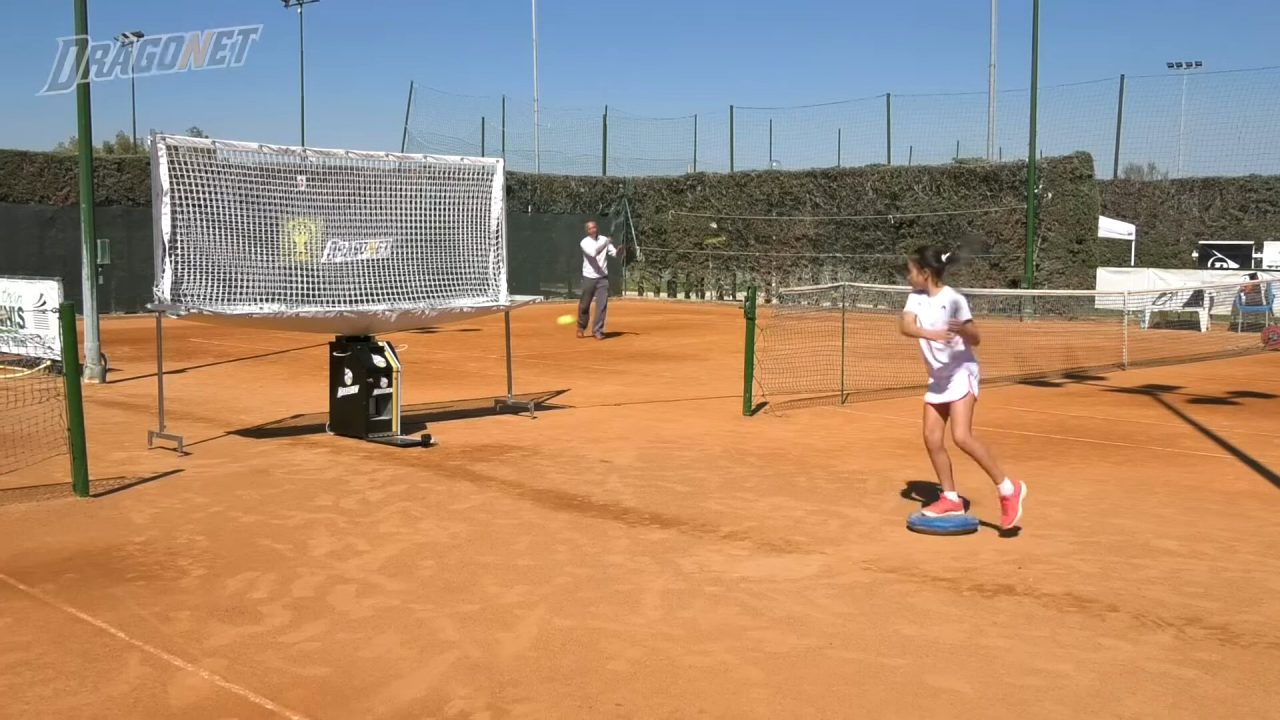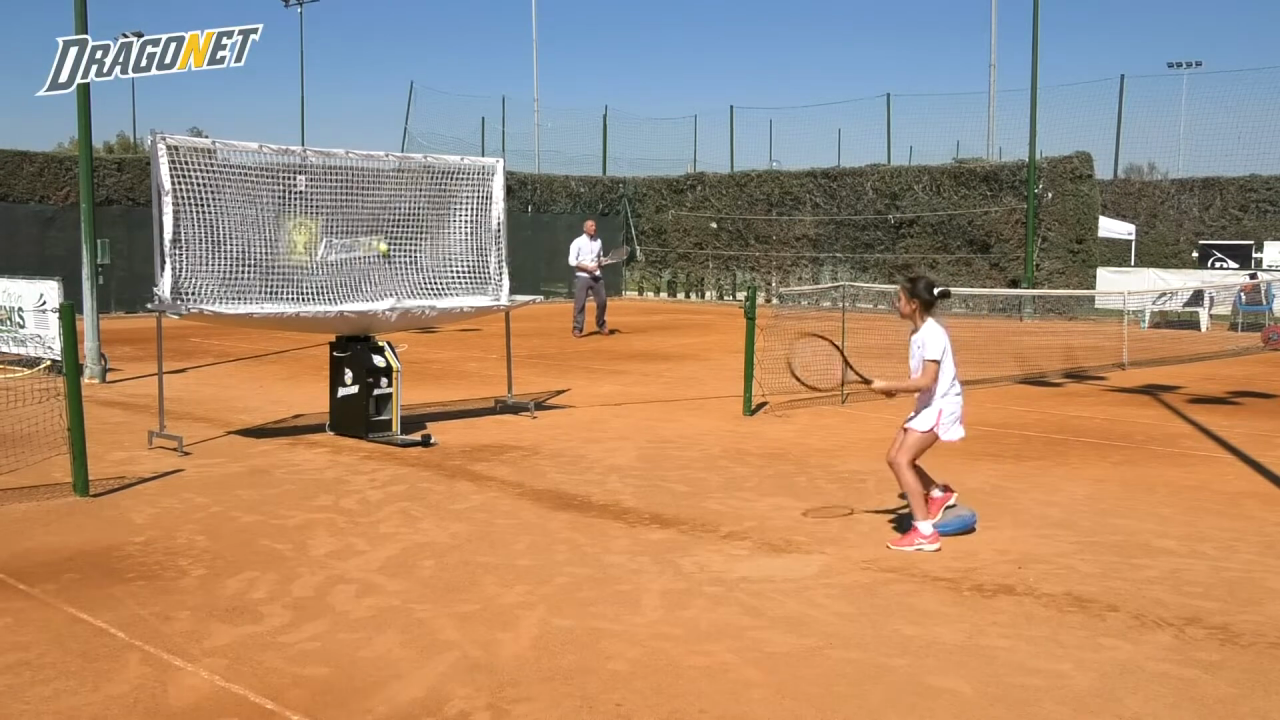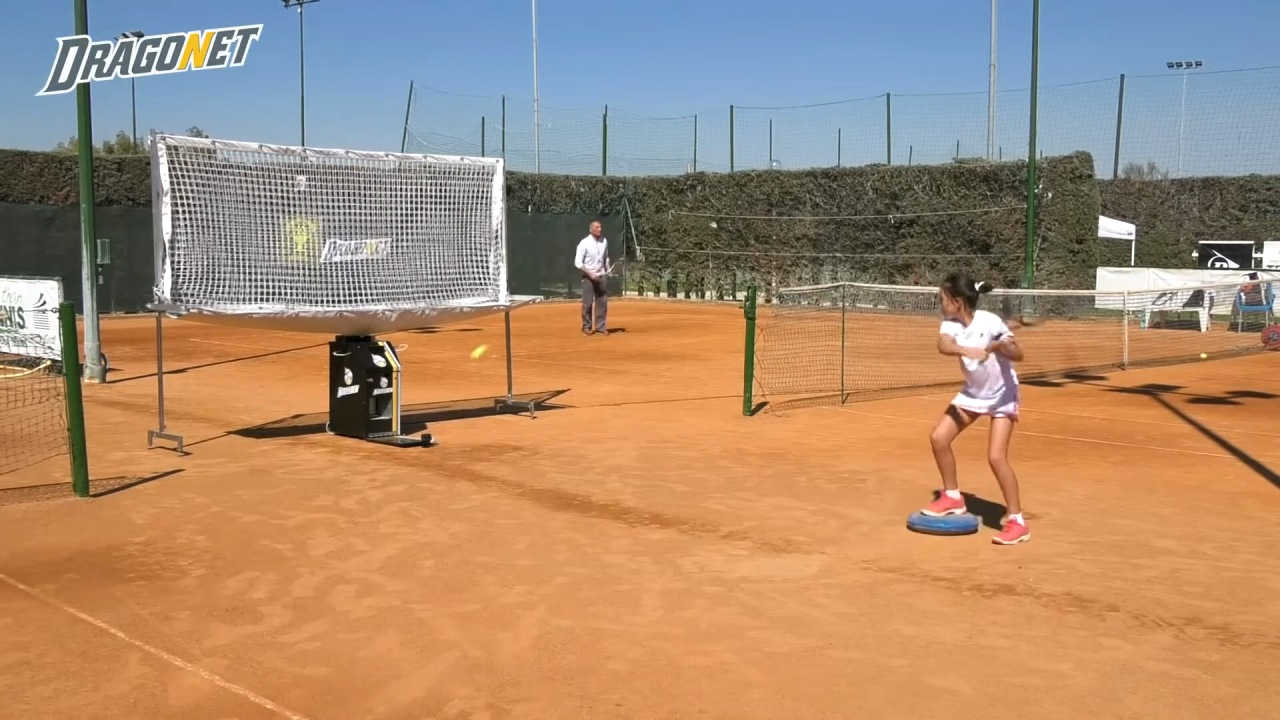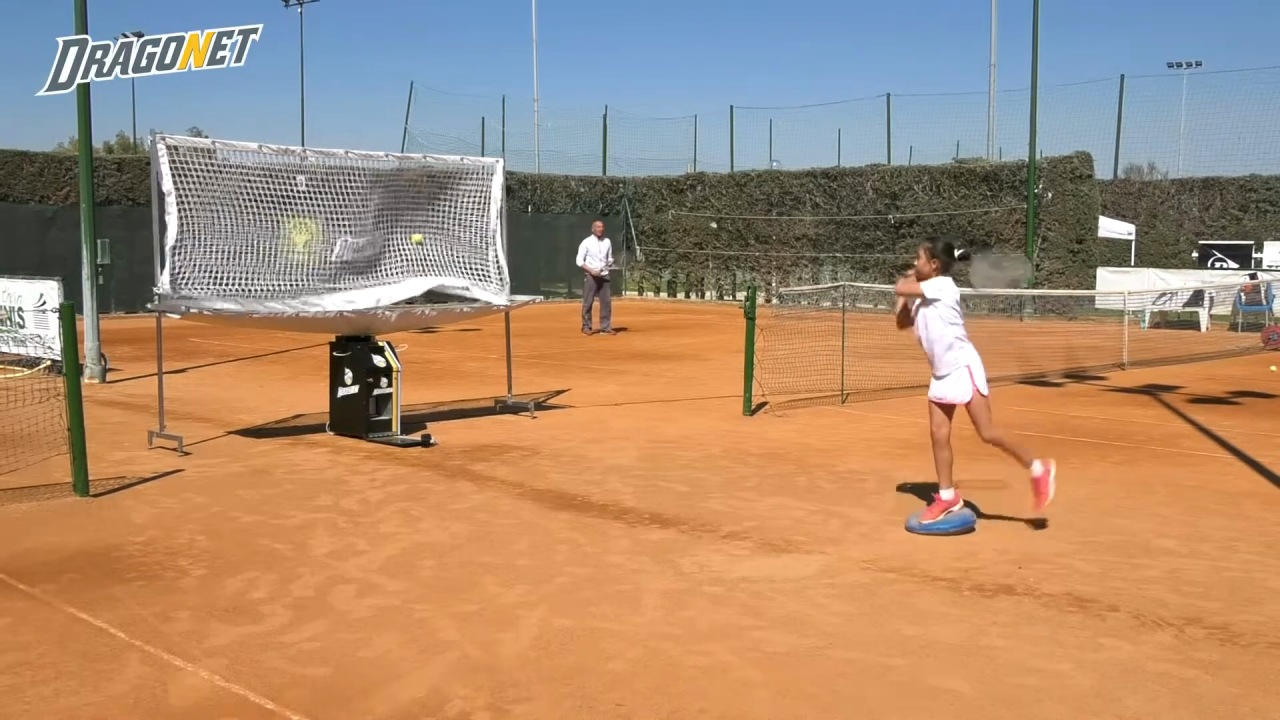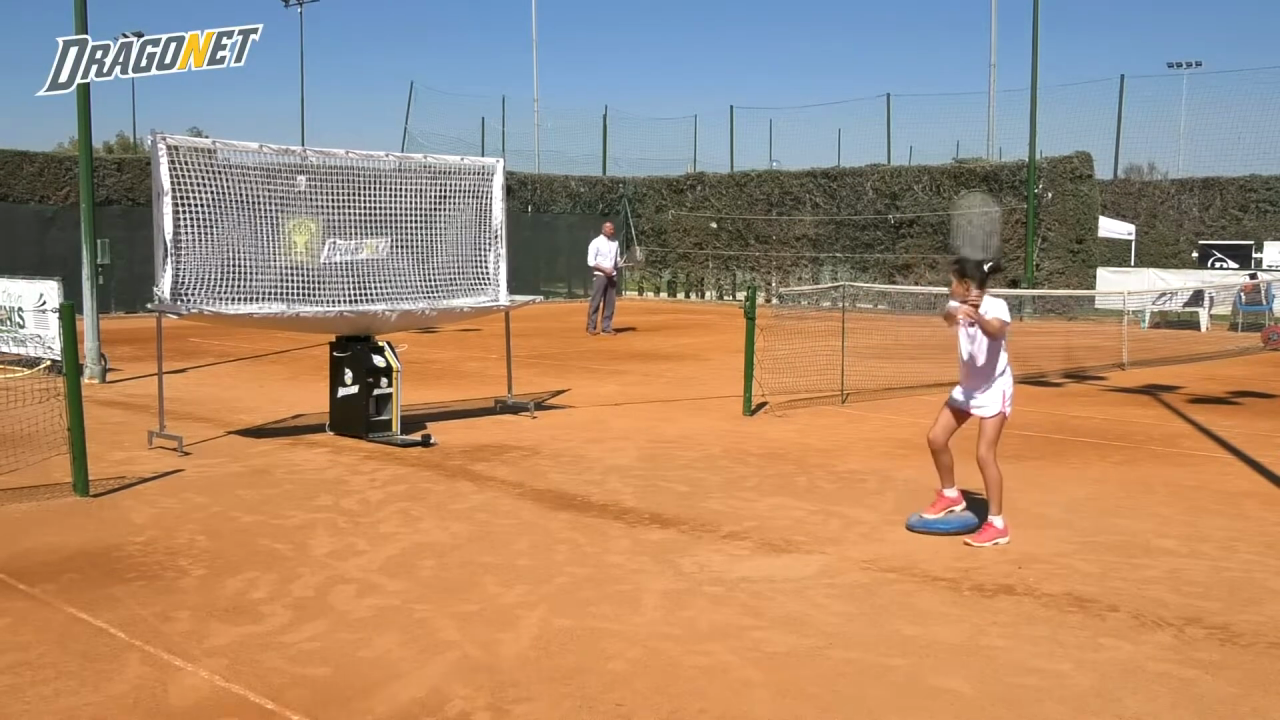
dt=1s
person 1, frame 1
left shoulder: (954, 299)
right shoulder: (915, 297)
left elbow: (975, 339)
right elbow: (906, 326)
left wrist: (964, 330)
right wrist: (931, 333)
left hip: (961, 373)
right hip: (937, 377)
left knee: (961, 437)
right knee: (931, 438)
left ankle: (1008, 490)
right ankle: (950, 498)
person 1, frame 2
left shoulder: (933, 335)
right shoulder: (918, 334)
left elbow: (926, 382)
left wrist: (887, 385)
right wrist: (895, 387)
left hip: (941, 407)
right hip: (927, 406)
left knee: (901, 462)
right knee: (895, 457)
left ankle: (924, 532)
right ankle: (941, 494)
person 1, frame 3
left shoulder: (991, 321)
right shoulder: (951, 324)
left elbow: (1017, 354)
right elbow: (944, 345)
left wrist: (1001, 347)
right wrist: (968, 350)
left hip: (1001, 395)
right hip: (972, 393)
left knee: (996, 457)
right knee: (939, 438)
left ankle: (1017, 522)
right ankle: (952, 498)
person 1, frame 4
left shoulder: (942, 286)
right shoulder: (924, 297)
left elbow: (900, 288)
right elbow: (902, 323)
left wrist: (910, 283)
right wrist: (906, 298)
left hip: (963, 368)
right hip: (942, 374)
left knee: (987, 433)
right knee: (939, 435)
left ankle: (1037, 469)
right ankle: (947, 497)
person 1, frame 5
left shoulder: (996, 306)
right shoulder: (958, 304)
left elbow: (995, 330)
right elbow: (948, 314)
left wrist: (978, 317)
right wrist: (958, 312)
left hip: (994, 389)
right hip: (967, 387)
left knee: (985, 454)
right knee: (936, 438)
left ankle: (996, 524)
right ankle: (950, 496)
